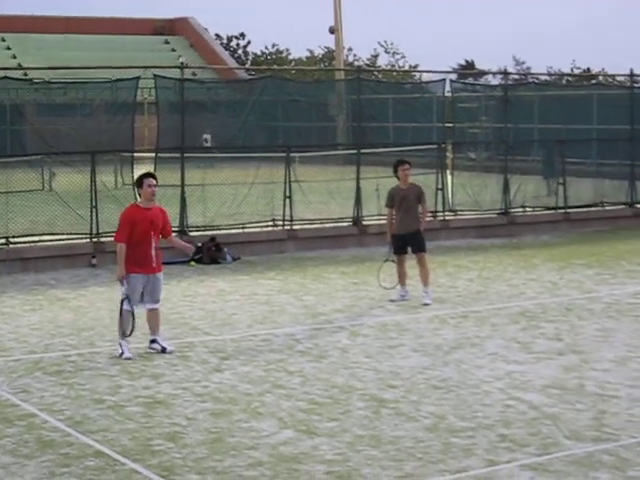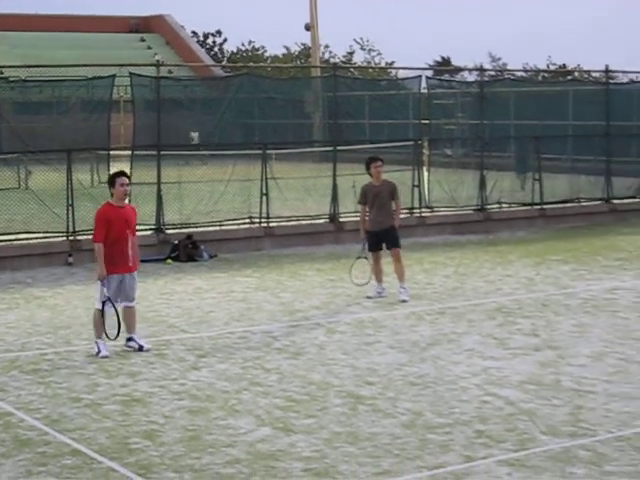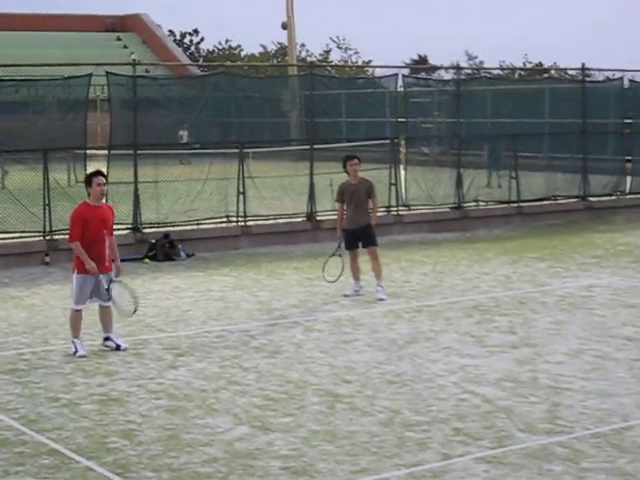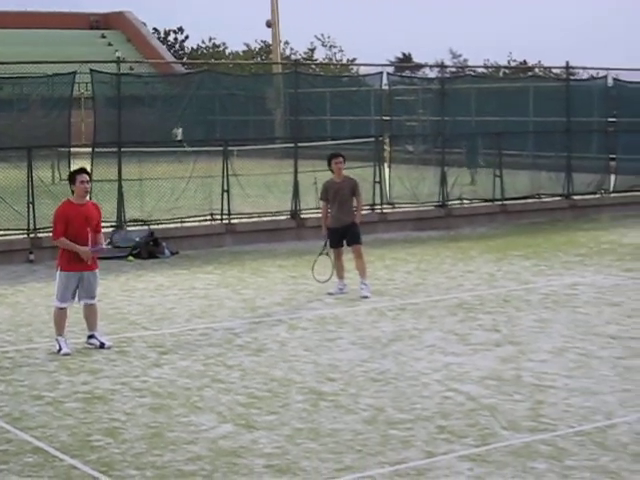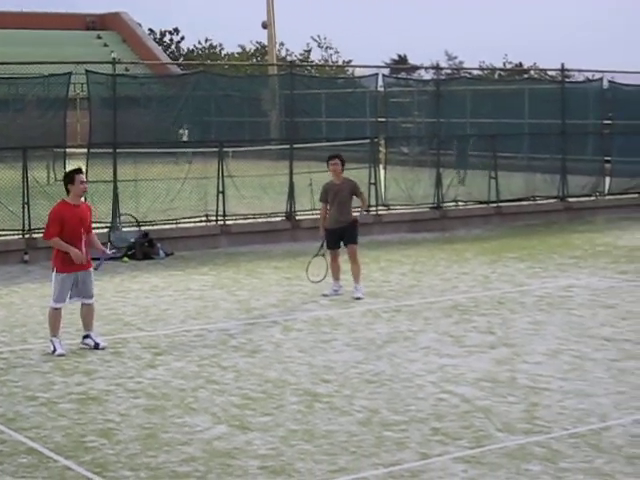
dt=0.4s
person 1, frame 1
left shoulder: (161, 212)
right shoulder: (129, 213)
left elbow: (168, 236)
right elbow: (121, 242)
left wrist: (184, 246)
right wrist: (120, 266)
left hip: (154, 268)
right hip: (133, 269)
left knee: (153, 305)
right knee: (128, 307)
left ankle: (155, 340)
right ankle: (123, 343)
person 1, frame 2
left shoulder: (131, 211)
right shoulder: (103, 212)
right elbow: (98, 242)
left wrist: (137, 260)
right wrist: (101, 266)
left hip: (129, 268)
right hip: (109, 269)
left knee: (129, 303)
right knee: (102, 306)
left ankle: (131, 338)
right ankle: (99, 342)
person 1, frame 3
left shoulder: (109, 210)
right shoulder: (80, 212)
right elbow: (74, 241)
left wrist: (116, 260)
right wrist: (87, 261)
left hip: (106, 266)
right hip: (84, 268)
left knee: (106, 303)
right knee: (78, 306)
left ankle: (108, 337)
right ankle: (76, 342)
person 1, frame 4
left shoulder: (95, 208)
right shoulder: (63, 210)
right elbow: (58, 238)
left wrist: (102, 246)
right wrist: (79, 249)
left hip: (90, 265)
right hip: (68, 266)
left knee: (91, 301)
right knee: (62, 304)
left ankle: (92, 335)
right ankle: (60, 340)
person 1, frame 5
left shoulder: (87, 208)
right shoulder: (58, 210)
right elbow: (50, 237)
left wrist: (100, 248)
right wrist: (71, 251)
left hip: (84, 265)
right hip: (63, 267)
left knee: (88, 300)
right knee: (57, 304)
left ankle: (88, 337)
right ankle: (54, 340)
person 2, frame 1
left shoulder: (417, 189)
right shoulder: (392, 192)
left elbow: (424, 208)
right elbow: (390, 213)
left wrist: (423, 223)
right wrist: (389, 233)
left hip: (415, 230)
right hip: (398, 232)
left knee: (422, 260)
right knee: (400, 261)
left ankle: (426, 292)
right ankle: (403, 291)
person 2, frame 2
left shoulder: (391, 185)
right shoulder: (366, 189)
left elbow: (397, 204)
right elbow: (363, 210)
left wrist: (397, 220)
right wrist: (362, 229)
left hip: (389, 227)
right hip: (373, 229)
left knee: (396, 256)
right knee: (376, 258)
left ankle: (403, 288)
right ankle: (380, 288)
person 2, frame 3
left shoulder: (367, 184)
right shoulder: (343, 187)
left elbow: (374, 203)
right elbow: (341, 208)
left wrist: (373, 219)
right wrist: (339, 227)
left hip: (366, 225)
right hip: (349, 227)
left knee: (373, 254)
right knee: (353, 256)
left ankle: (380, 286)
right ankle: (357, 286)
person 2, frame 4
left shoulder: (352, 182)
right shoulder: (327, 185)
left elbow: (359, 201)
right elbow: (325, 206)
left wrist: (358, 217)
right wrist: (324, 226)
left hip: (350, 223)
right hip: (334, 225)
left knee: (358, 252)
right knee: (337, 255)
left ankle: (364, 284)
right ankle: (341, 285)
person 2, frame 5
left shoulder: (351, 184)
right shoulder: (326, 187)
left elbow: (363, 199)
right elbow: (324, 208)
right wrist: (321, 227)
left hip: (348, 224)
right hip: (331, 226)
left knee: (353, 255)
right knee: (333, 256)
left ankle: (358, 287)
right ankle: (336, 286)
